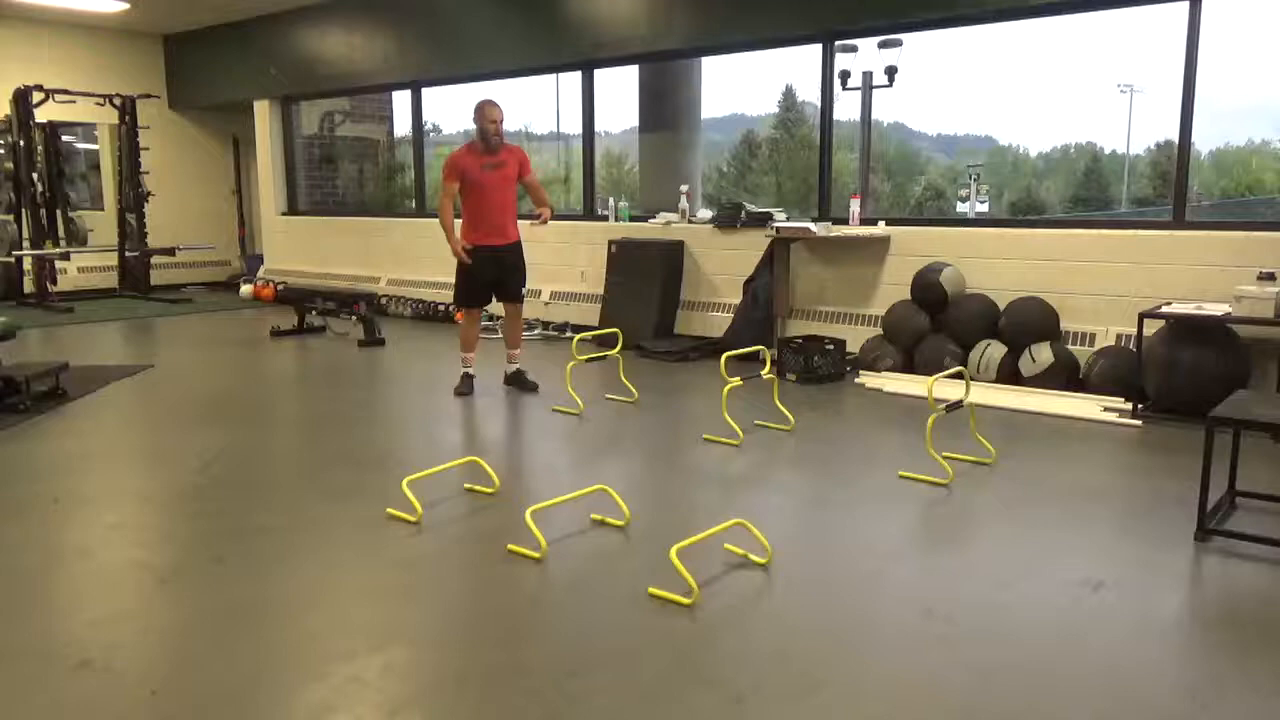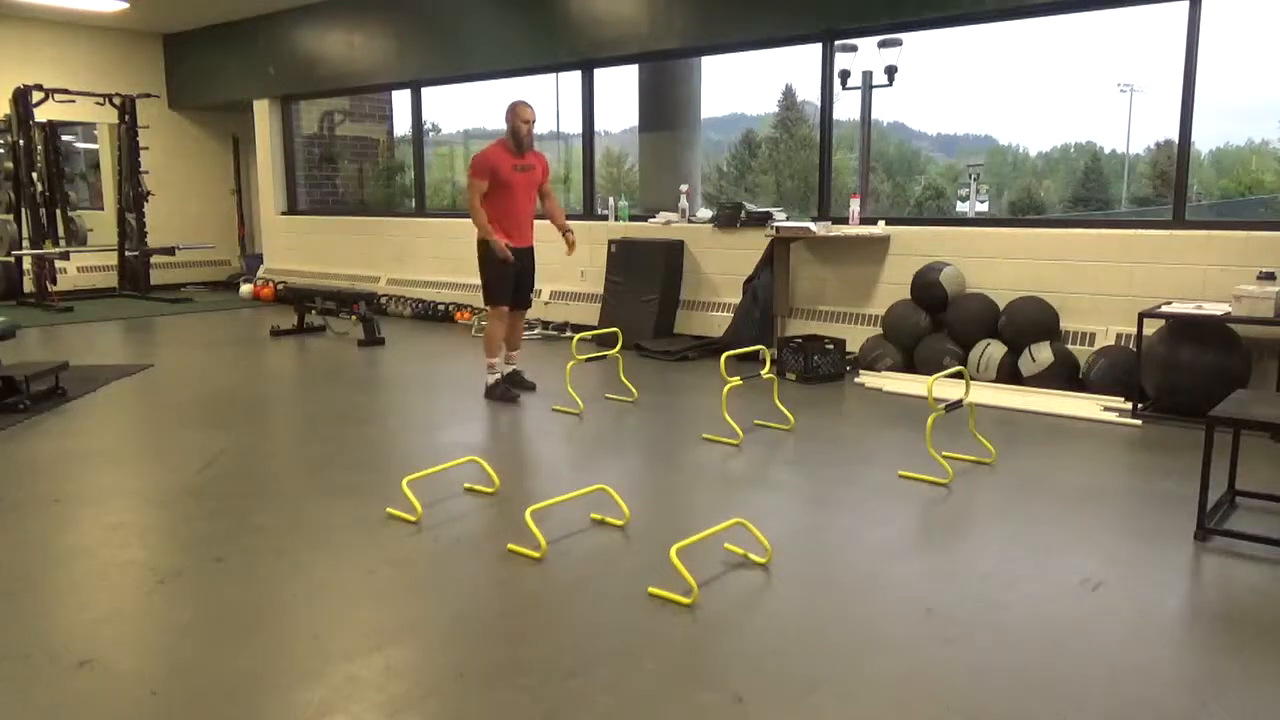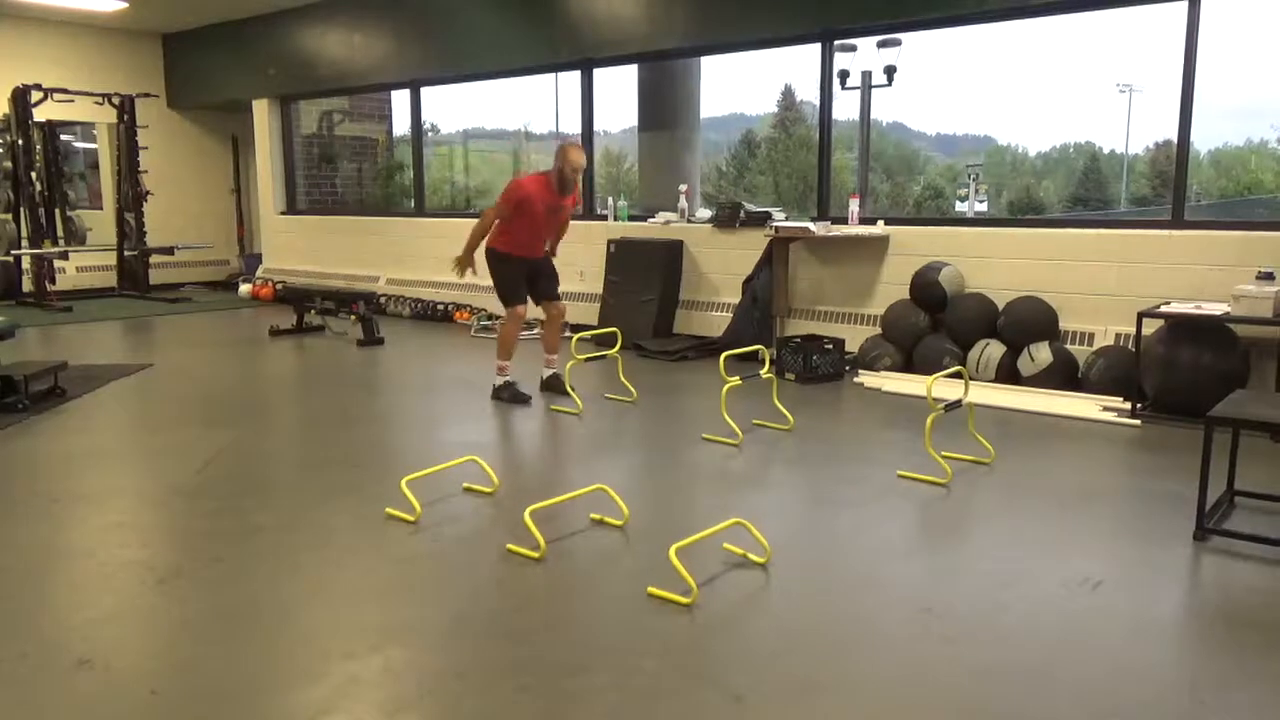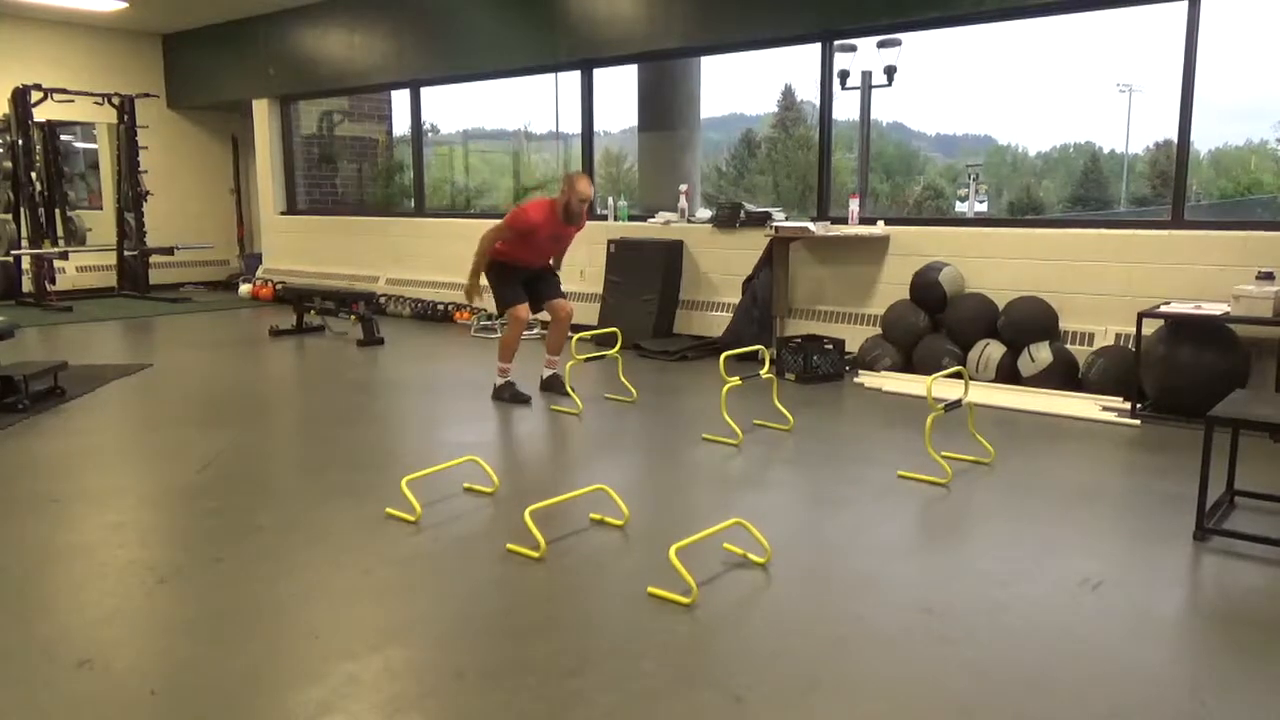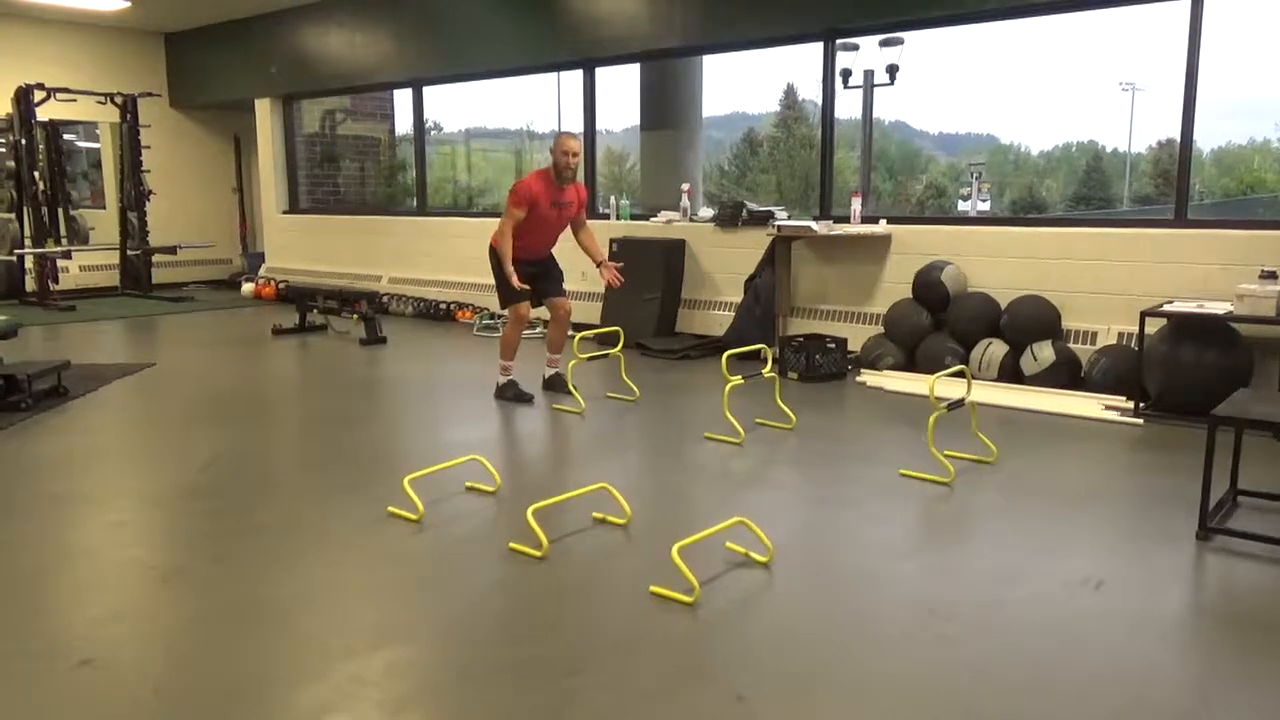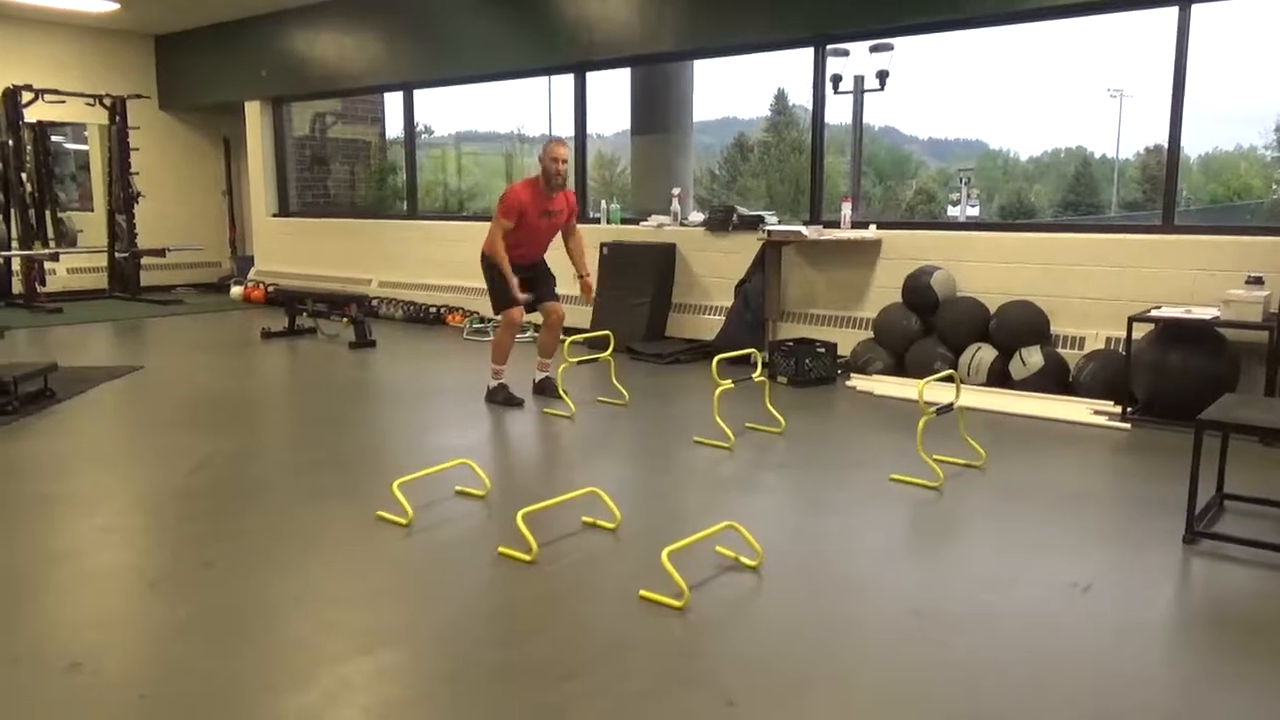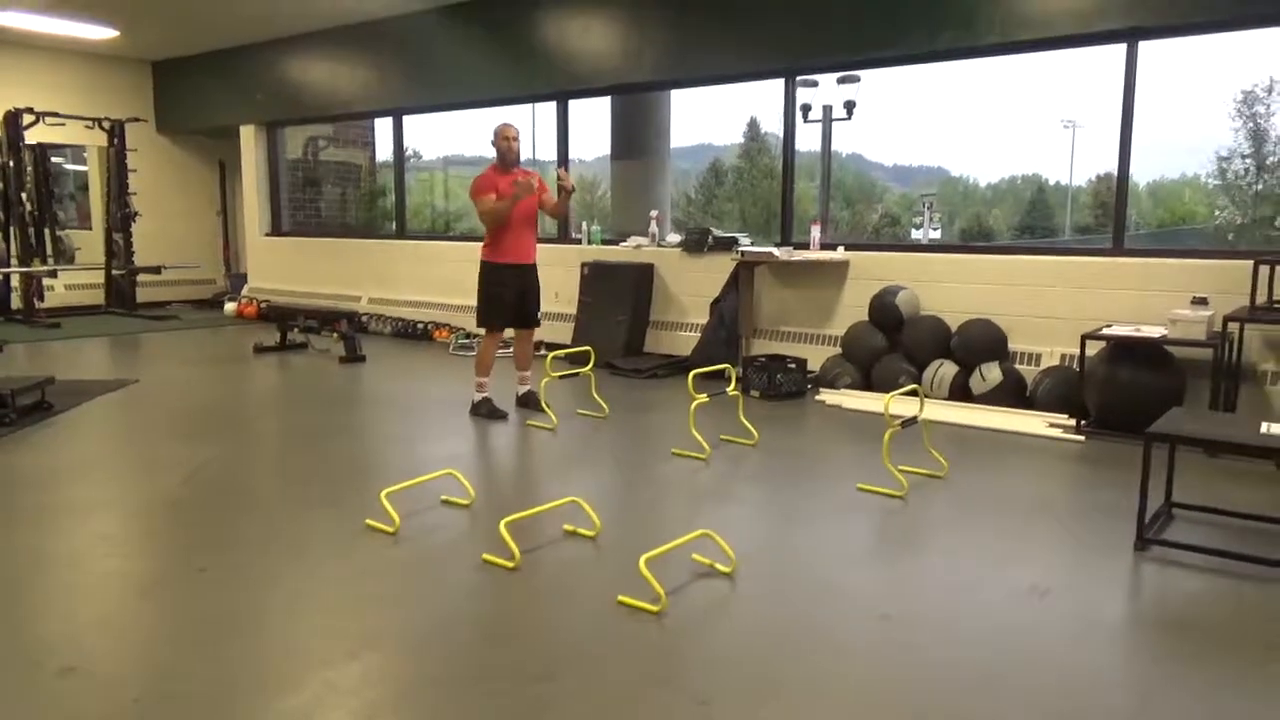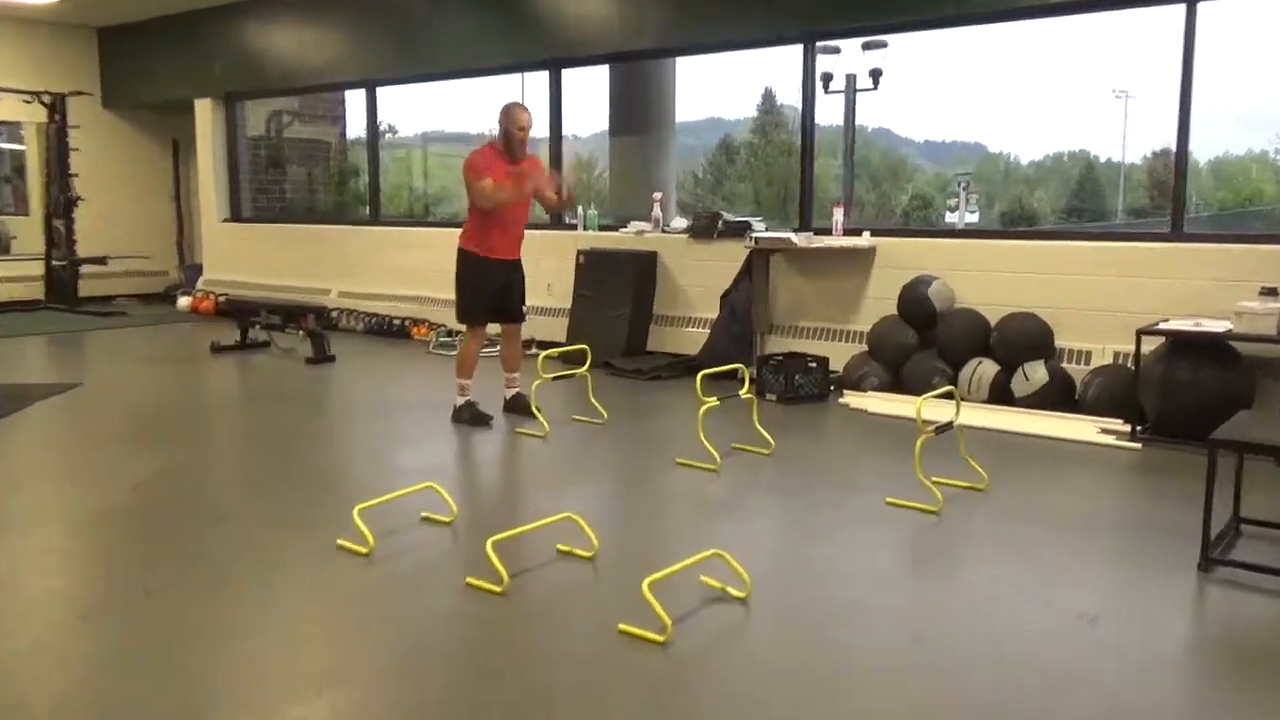
dt=0.7s
person 1, frame 1
left shoulder: (516, 155)
right shoulder: (459, 160)
left elbow: (534, 187)
right elbow: (446, 201)
left wrist: (545, 207)
right wrist: (453, 238)
left hip: (510, 245)
right hip: (475, 248)
left knee: (515, 307)
right knee: (472, 311)
left ankle: (513, 369)
right ankle: (467, 373)
person 1, frame 2
left shoulder: (538, 160)
right shoulder: (487, 158)
left elbow: (548, 198)
right elbow: (474, 202)
left wrist: (565, 229)
right wrist: (491, 237)
left hip: (525, 247)
right hip: (497, 247)
left knee: (519, 311)
right knee: (500, 310)
left ankle: (510, 369)
right ankle: (493, 380)
person 1, frame 3
left shoulder: (573, 194)
right shoulder: (526, 187)
right elbow: (489, 218)
left wrist: (551, 254)
right wrist: (467, 254)
left hip: (537, 257)
right hip: (505, 254)
left knee: (557, 311)
right knee: (518, 312)
left ankle: (550, 374)
right ankle: (501, 382)
person 1, frame 4
left shoulder: (578, 220)
right shoulder: (531, 215)
right elbow: (490, 238)
left wrist: (553, 272)
right wrist: (474, 277)
left hip: (537, 266)
right hip: (504, 264)
left knee: (564, 312)
right knee: (520, 316)
left ankle: (550, 375)
right ankle: (502, 383)
person 1, frame 5
left shoulder: (578, 192)
right shoulder: (528, 187)
left elbow: (581, 229)
right elbow: (505, 228)
left wrist: (601, 262)
right wrist: (509, 269)
left hip: (541, 256)
right hip: (511, 254)
left knee: (563, 310)
right knee: (520, 313)
left ankle: (552, 374)
right ankle: (504, 381)
person 1, frame 6
left shoulder: (568, 199)
right shoulder: (518, 195)
left elbow: (571, 235)
right elbow: (495, 238)
left wrist: (583, 274)
right wrist: (510, 279)
left hip: (534, 263)
right hip: (502, 263)
left knee: (556, 314)
right knee: (513, 318)
left ankle: (542, 378)
right ankle: (495, 385)
person 1, frame 7
left shoulder: (532, 179)
right shoulder: (485, 180)
left elbow: (557, 213)
right elbow: (488, 218)
left wrist: (566, 193)
right wrist: (516, 196)
left hip: (527, 266)
right hip: (497, 267)
left knee: (527, 331)
right knee: (494, 332)
left ankle: (524, 391)
right ankle: (480, 398)
person 1, frame 8
left shoulder: (532, 164)
right shoulder: (480, 159)
left elbow: (550, 204)
right elbow: (486, 199)
left wrist: (564, 200)
right wrist: (526, 188)
left hip: (511, 259)
right hip: (478, 257)
left knee: (513, 327)
right knee: (476, 329)
left ankle: (513, 394)
right ankle: (462, 402)
